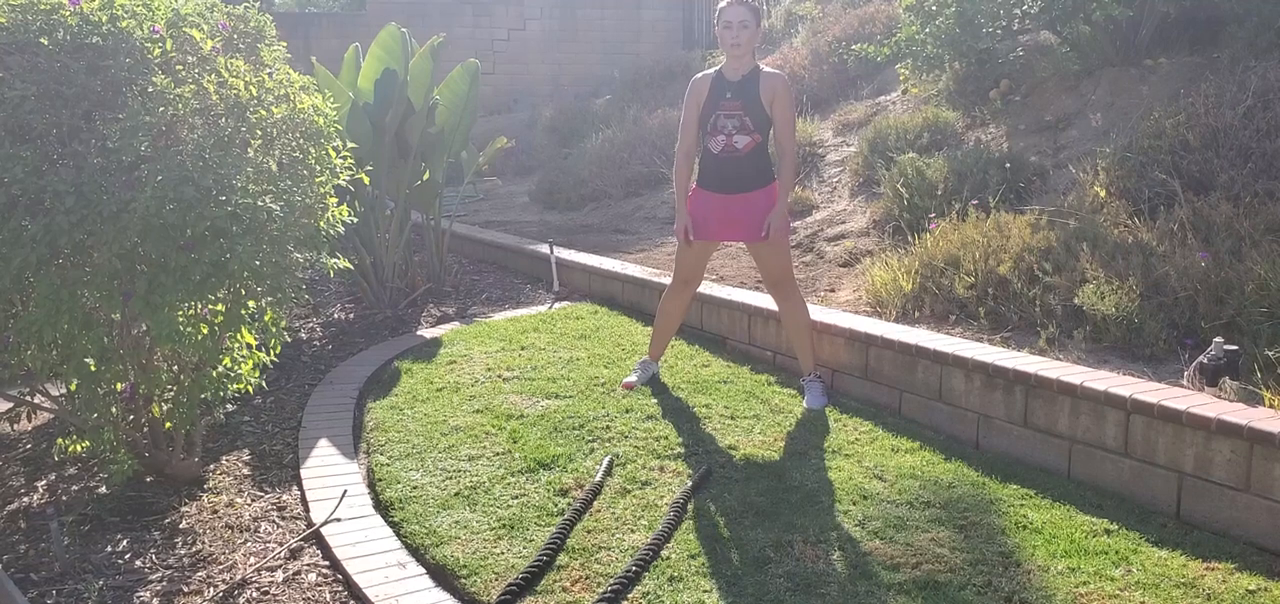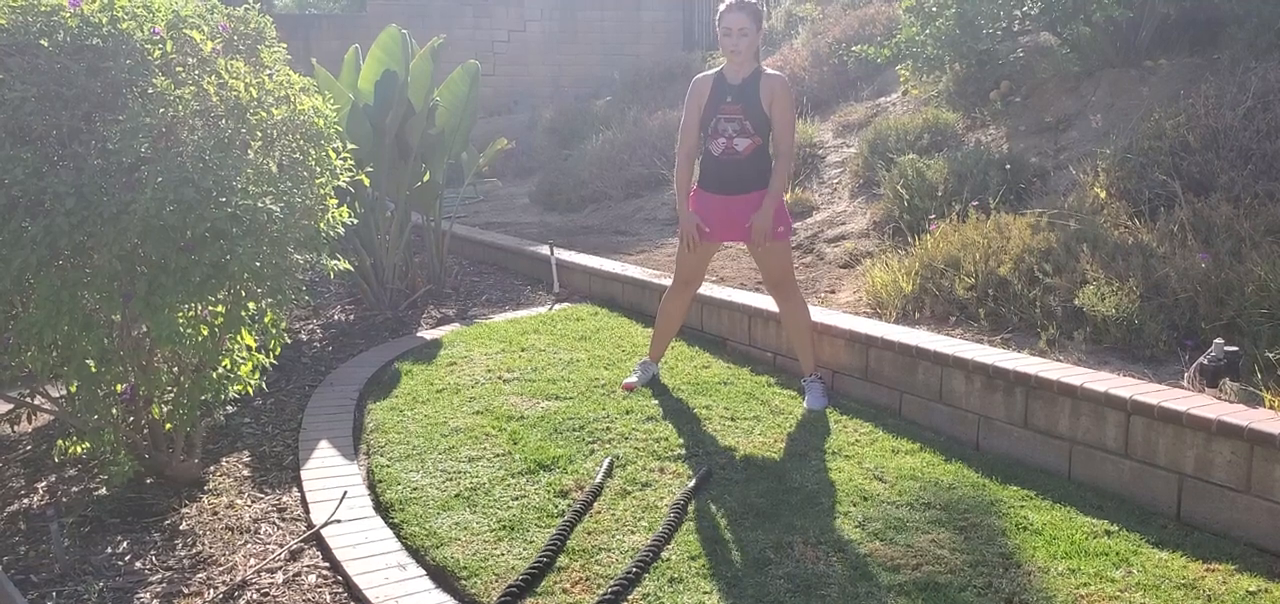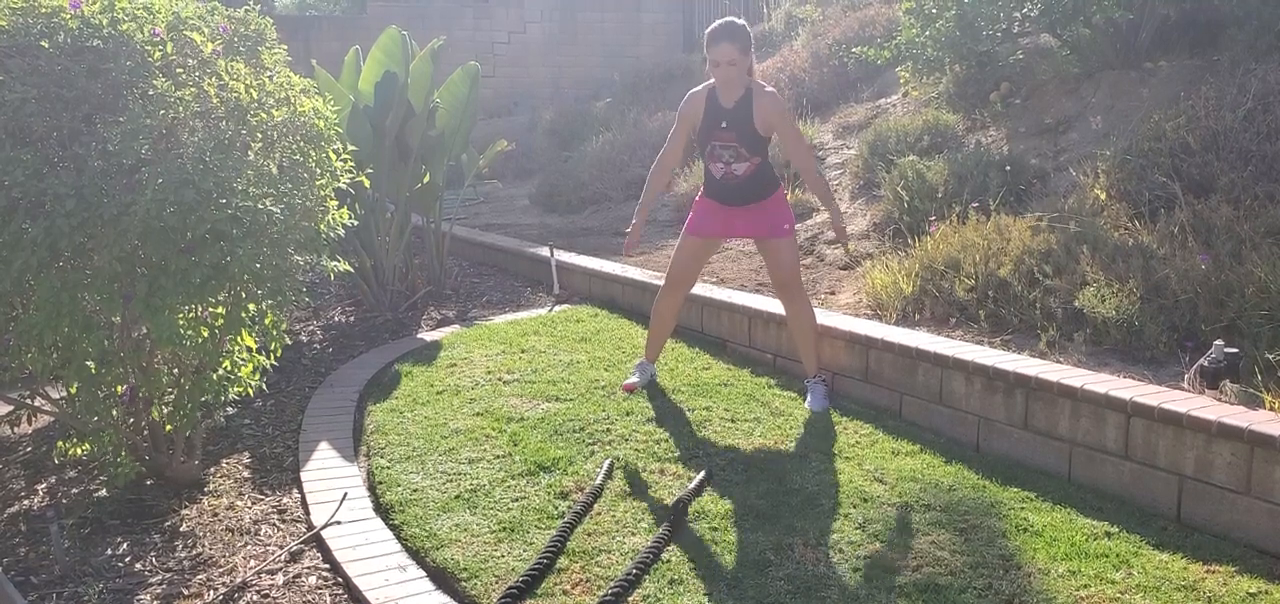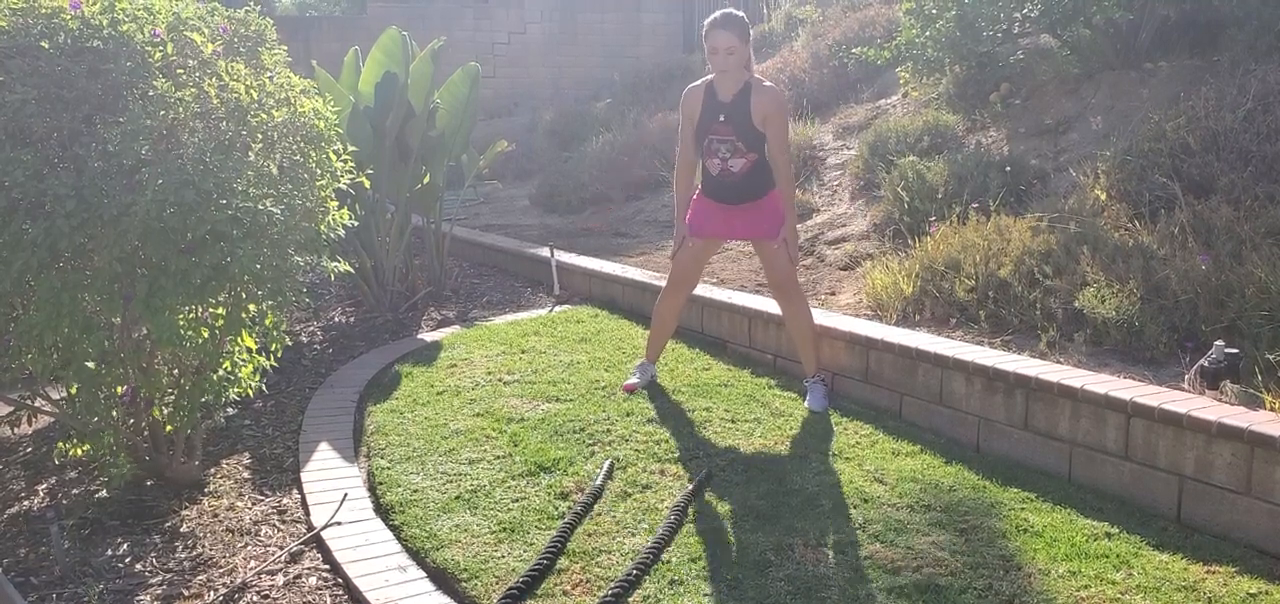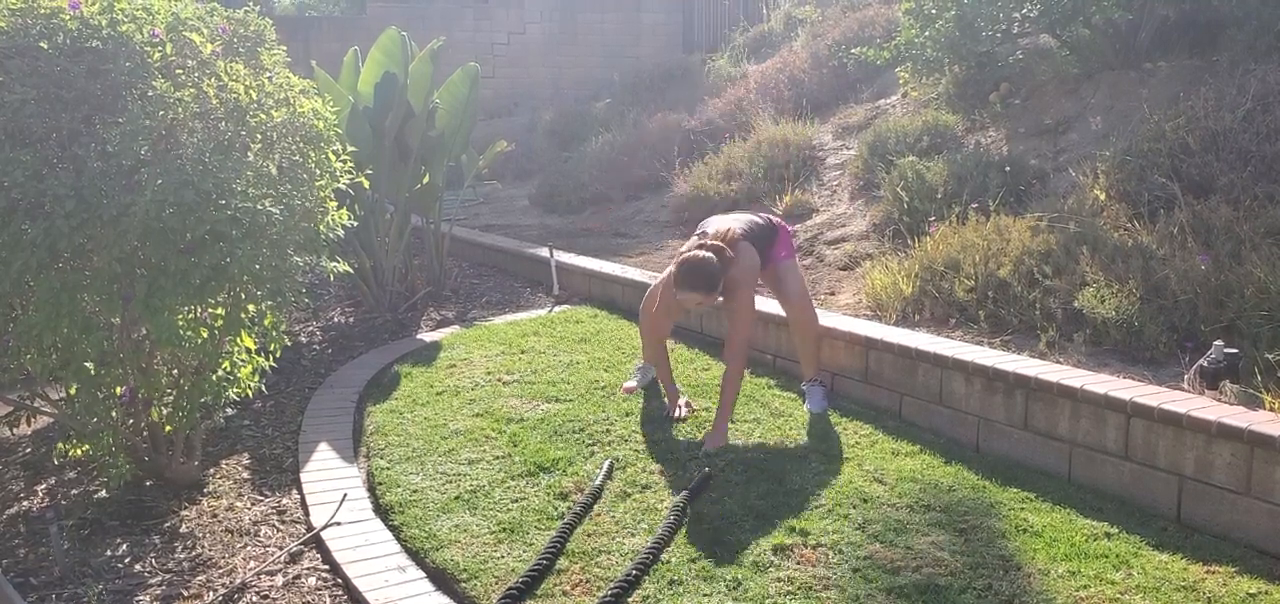
dt=1s
person 1, frame 1
left shoulder: (773, 83)
right shoulder: (701, 84)
left elbow: (787, 151)
right elbow: (685, 150)
left wrist: (780, 208)
right wrist: (681, 209)
left hip: (758, 199)
right hip: (707, 198)
left knee: (783, 286)
right knee: (682, 282)
left ankle: (811, 377)
right ankle: (650, 362)
person 1, frame 2
left shoulder: (774, 85)
right shoulder: (702, 85)
left elbow: (784, 153)
right elbow: (686, 151)
left wrist: (768, 209)
right wrist: (684, 209)
left hip: (758, 200)
right hip: (708, 200)
left knee: (783, 287)
right knee: (683, 284)
left ankle: (811, 377)
right ankle: (650, 363)
person 1, frame 3
left shoulder: (767, 102)
right shoulder: (695, 101)
left elbow: (804, 160)
right elbow: (668, 160)
left wrist: (833, 211)
right wrist: (641, 215)
left hip: (765, 205)
right hip: (713, 205)
left knee: (790, 290)
right knee: (673, 284)
left ankle: (815, 379)
right ankle: (647, 365)
person 1, frame 4
left shoulder: (767, 97)
right shoulder: (694, 97)
left elbow: (782, 162)
right elbow: (685, 161)
left wrist: (789, 221)
right wrist: (680, 220)
left hip: (761, 205)
right hip: (710, 205)
left knee: (787, 290)
right knee: (675, 286)
left ankle: (814, 379)
right ankle: (648, 365)
person 1, frame 5
left shoulder: (738, 276)
right shoulder: (679, 276)
left elbow: (735, 360)
right elbow: (657, 336)
left wrist: (720, 424)
right wrist: (672, 394)
left hip: (772, 238)
right hip: (713, 238)
left knee: (800, 309)
right knee: (653, 307)
left ankle: (813, 383)
right ankle: (647, 367)
